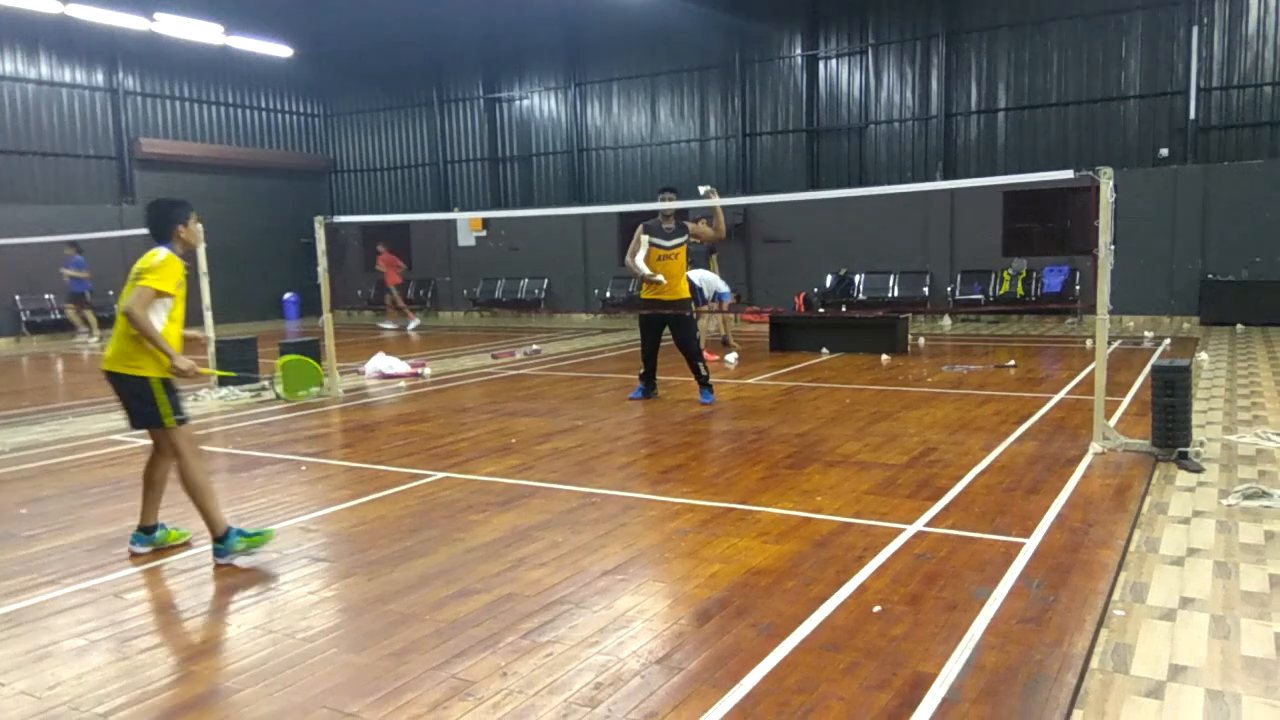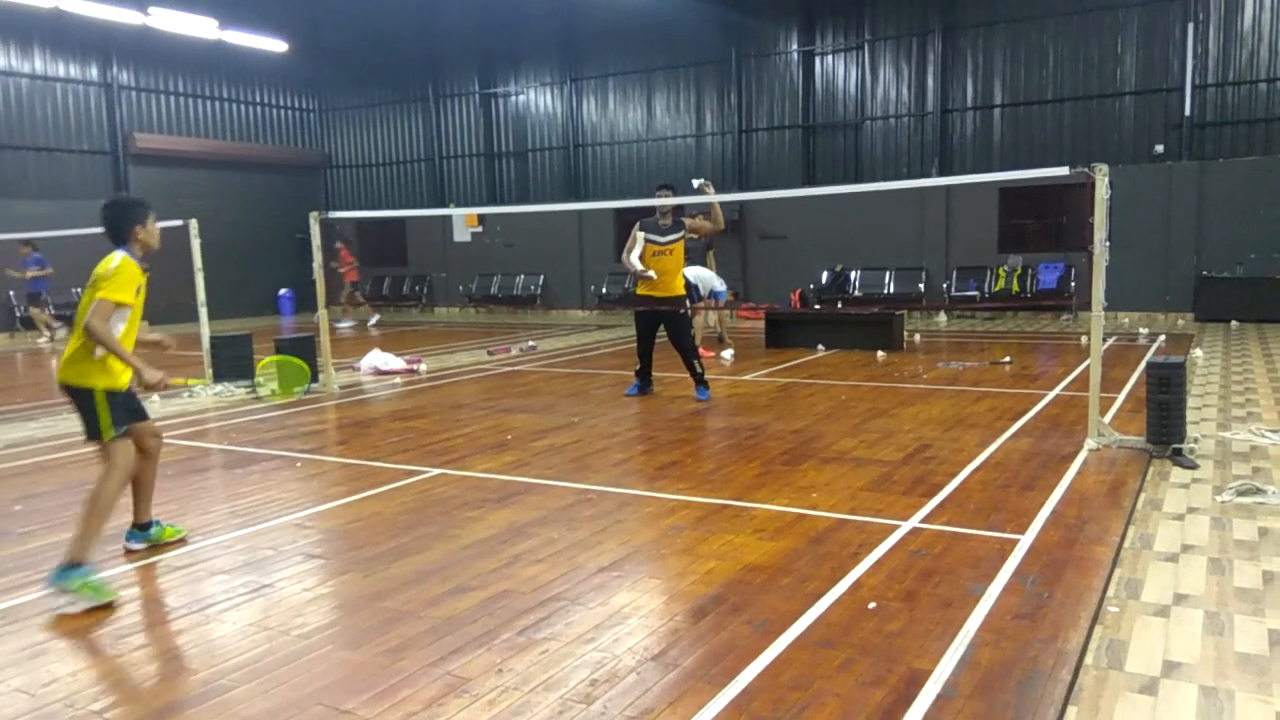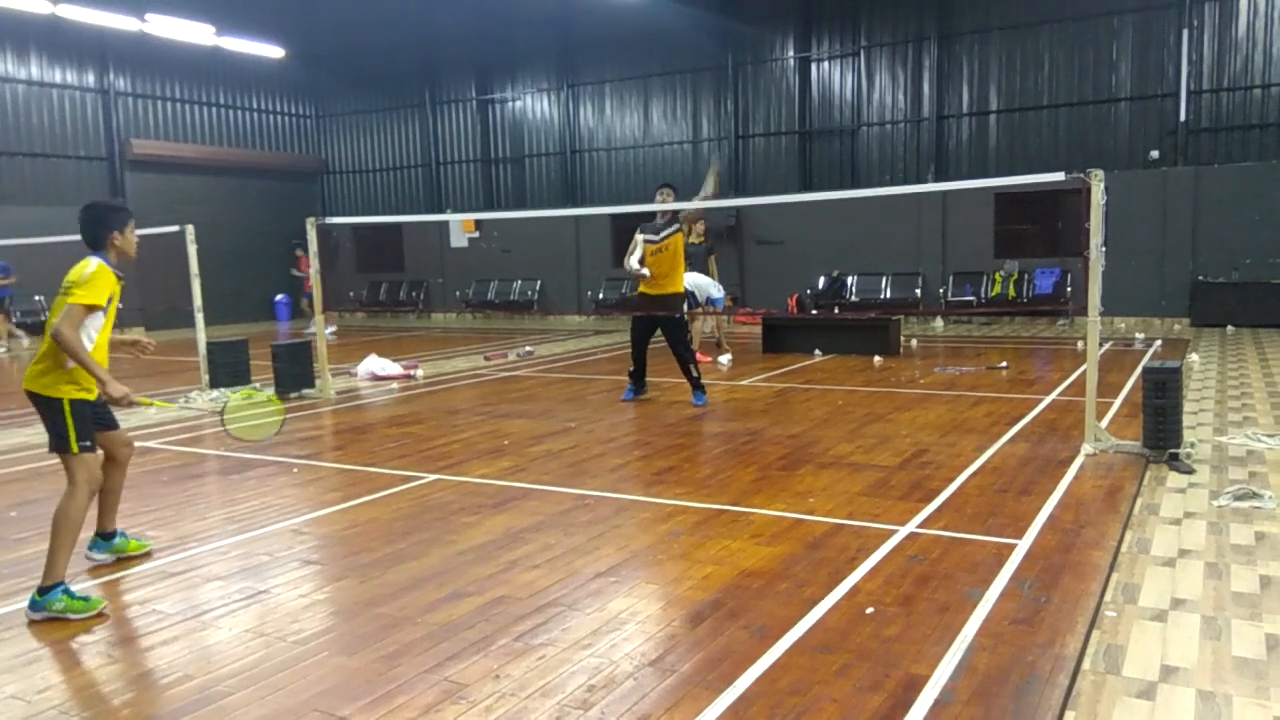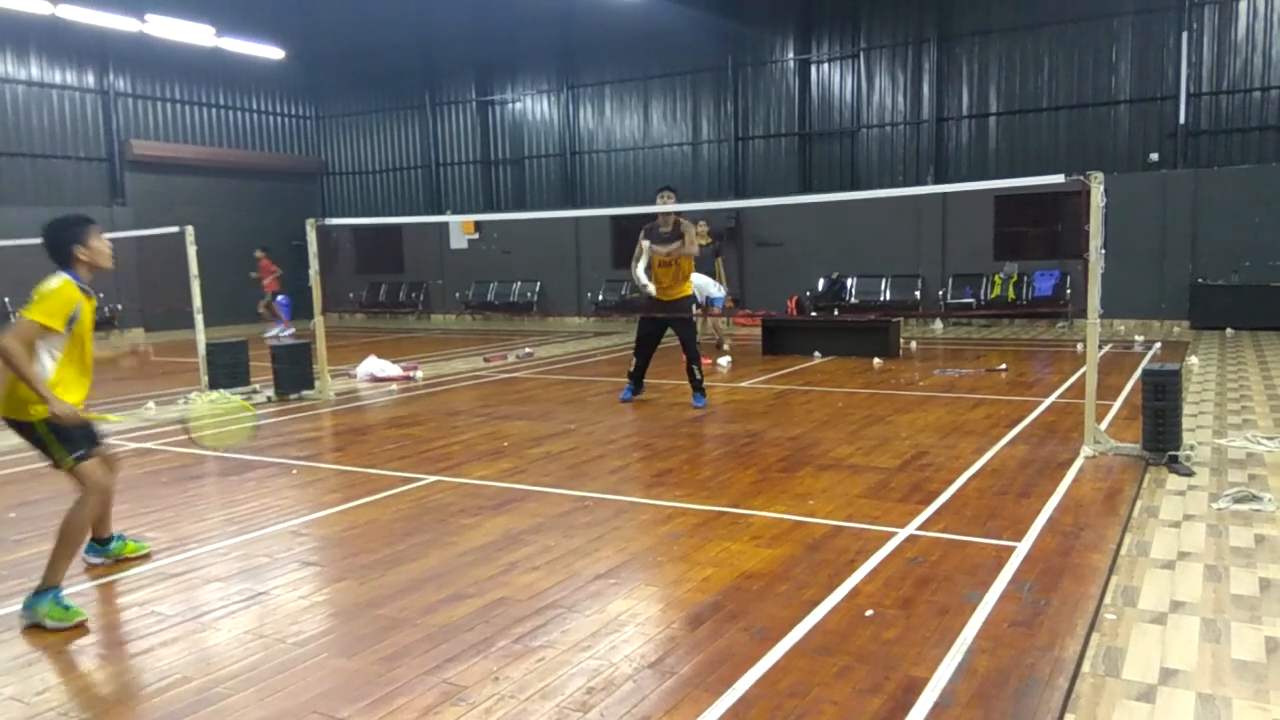
dt=0.3s
person 1, frame 1
left shoulder: (151, 262)
right shoulder: (169, 263)
right elbow: (131, 311)
left wrist: (178, 335)
right wrist: (174, 355)
left hip: (127, 366)
right hip: (141, 368)
left knee: (167, 445)
right knee: (185, 448)
left ankle: (147, 531)
right ankle: (225, 537)
person 1, frame 2
left shoulder: (118, 266)
right shoulder: (124, 269)
right elbow: (93, 325)
left wrist: (145, 339)
right wrist: (140, 367)
left hip: (103, 376)
right hip: (94, 379)
left knee: (150, 441)
right knee: (121, 464)
left ankle: (143, 527)
right ankle: (72, 568)
person 1, frame 3
left shoulder: (96, 272)
right shoulder: (97, 274)
right elbow: (62, 329)
left wrist: (123, 339)
right wrist: (107, 379)
left hip: (76, 385)
right hip: (61, 387)
left knee: (120, 448)
right knee: (86, 479)
left ankle: (106, 538)
right ankle: (50, 592)
person 1, frame 4
left shoulder: (79, 294)
right shoulder: (60, 292)
left wrist: (119, 357)
right wrist: (51, 400)
left hip: (58, 405)
right hip: (36, 408)
left knee: (104, 463)
right knee: (97, 485)
left ankle: (102, 542)
right ankle: (44, 595)
person 2, frame 1
left shoulder: (686, 228)
right shoulder: (645, 228)
left elbow: (719, 234)
right elbow: (630, 258)
left wrist: (715, 205)
right wrist: (642, 274)
left hip: (679, 299)
right hip: (651, 300)
left knee: (690, 347)
right knee: (648, 347)
left ankle: (705, 387)
right ankle: (647, 386)
person 2, frame 2
left shoulder: (684, 225)
right shoulder: (642, 226)
left elbow: (718, 226)
right elbow: (627, 255)
left wrist: (711, 197)
right wrist: (635, 270)
left hip: (675, 296)
right hip: (646, 296)
left knee: (685, 344)
right knee: (644, 345)
left ankle: (701, 384)
right ankle: (643, 382)
person 2, frame 3
left shoulder: (681, 220)
right shoulder: (643, 229)
left elbow: (705, 197)
right elbow: (629, 258)
left wrist: (712, 174)
right wrist: (634, 269)
left hip: (672, 296)
right hip: (646, 296)
left knee: (681, 347)
right knee: (638, 345)
left ankle: (698, 389)
right ankle: (636, 385)
person 2, frame 4
left shoulder: (684, 227)
right shoulder: (647, 232)
left elbow: (693, 251)
right elbow: (637, 262)
left wrist: (666, 249)
right wrist: (640, 280)
left hip: (681, 298)
right hip: (656, 298)
left knee: (690, 347)
right knee: (642, 345)
left ankle: (698, 391)
right ankle: (634, 384)
